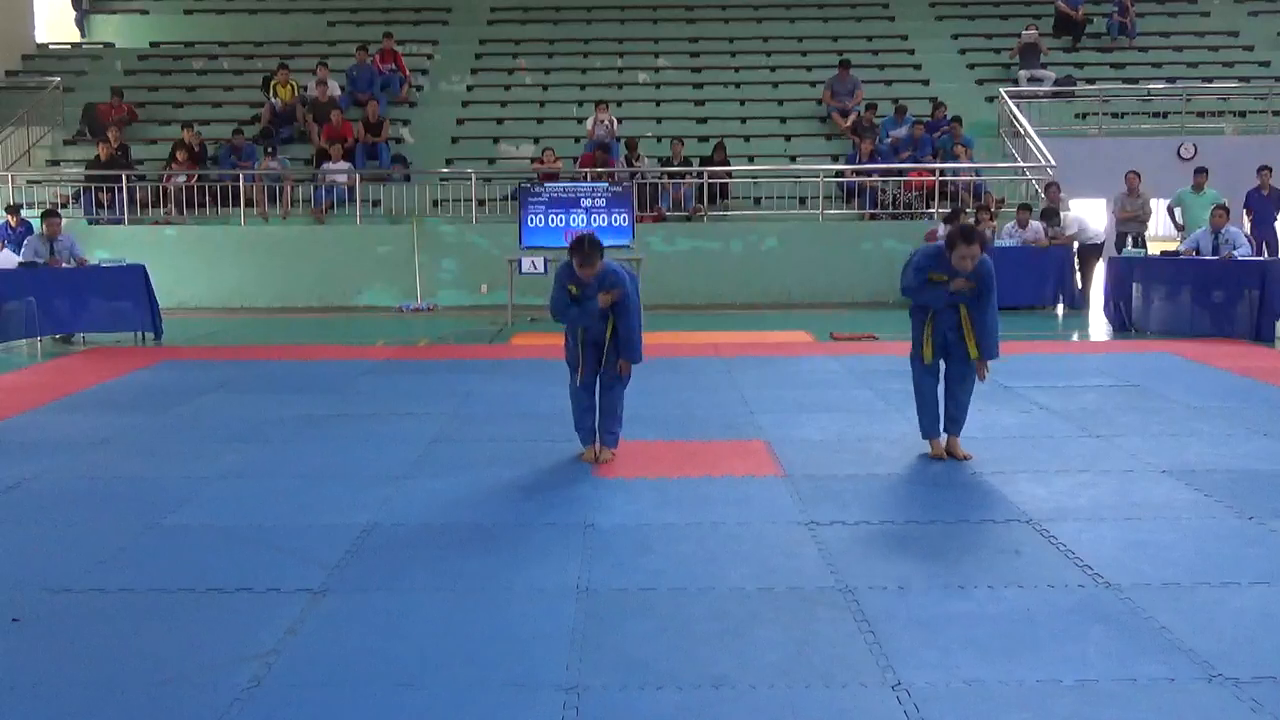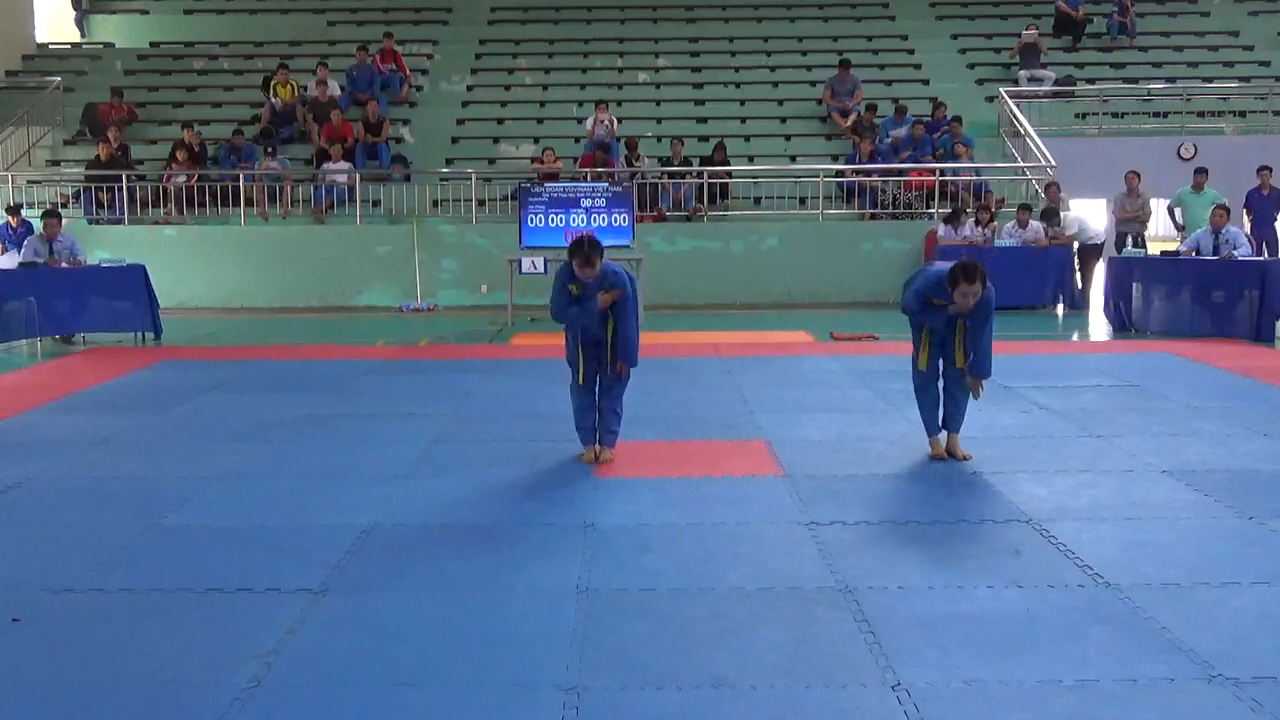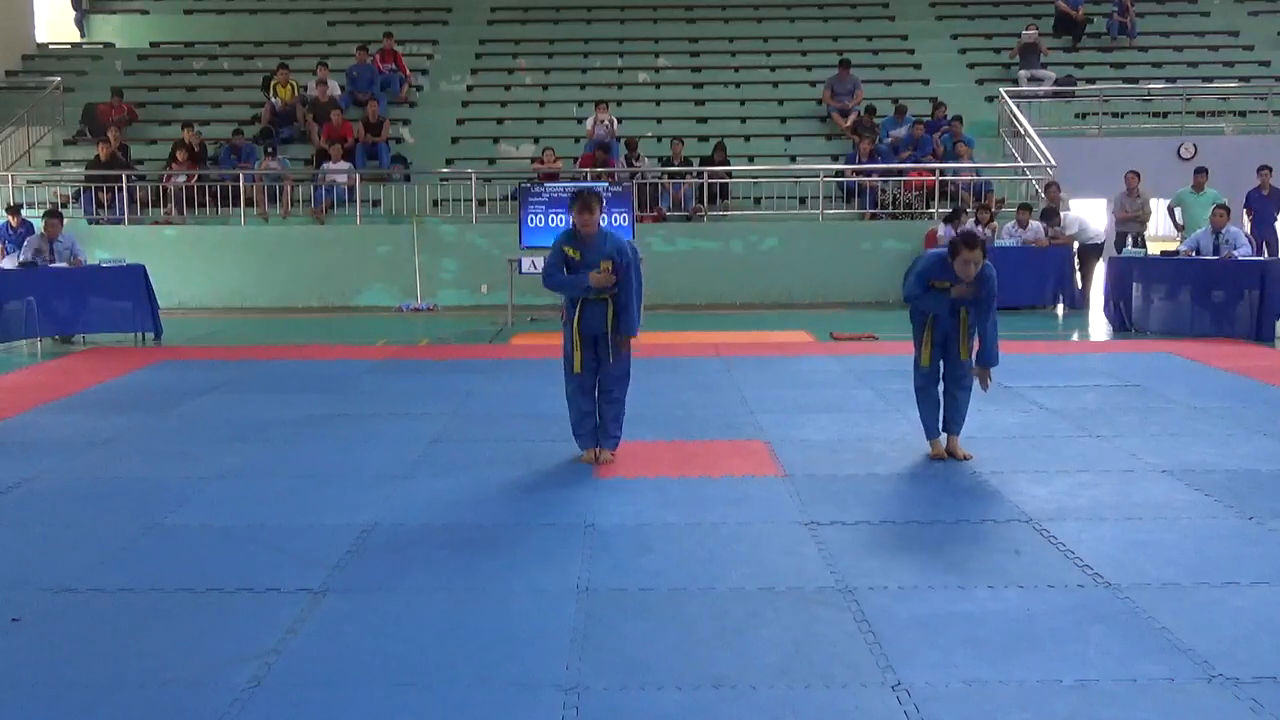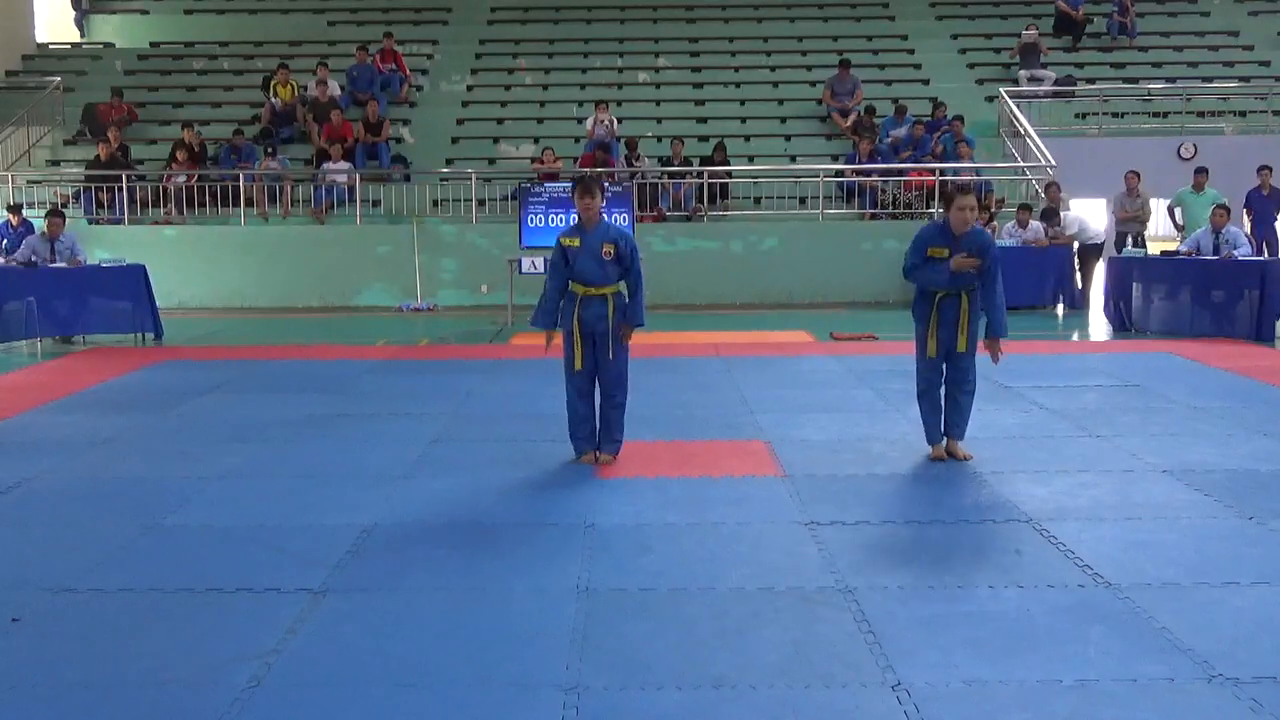
dt=0.2s
person 1, frame 1
left shoulder: (617, 277)
right shoulder: (564, 274)
left elbow: (629, 317)
right elbow: (559, 312)
left wrist: (628, 354)
right wrist: (595, 305)
left hip: (611, 331)
right hip: (579, 330)
left knee: (612, 384)
right knee: (581, 383)
left ankle: (608, 442)
right ankle: (589, 442)
person 1, frame 2
left shoulder: (617, 277)
right shoulder: (564, 275)
left elbow: (627, 319)
right elbow: (559, 313)
left wrist: (626, 357)
right wrist: (595, 305)
left hip: (610, 331)
right hip: (580, 331)
left knee: (612, 384)
right knee: (582, 383)
left ankle: (607, 442)
right ankle: (589, 442)
person 1, frame 3
left shoulder: (619, 245)
right shoulder: (564, 242)
left elbow: (630, 289)
right elbow: (550, 278)
left wrist: (627, 330)
right wrist: (586, 281)
left hip: (610, 319)
right hip: (578, 319)
left knee: (613, 382)
right knee: (579, 381)
left ankle: (608, 443)
right ankle: (587, 443)
person 1, frame 4
left shoulder: (620, 237)
right shoulder: (565, 238)
left elbow: (634, 280)
right elbow: (554, 282)
left wrist: (632, 319)
right wrist: (548, 322)
left hip: (611, 315)
right hip: (577, 316)
left knee: (614, 383)
right knee: (579, 383)
left ankle: (609, 446)
right ankle: (584, 446)
person 2, frame 1
left shoulder: (984, 267)
right shoulder: (927, 257)
left elbow: (986, 310)
right elbow: (909, 289)
left wrist: (985, 351)
right wrist: (946, 290)
left hip: (962, 314)
right hip: (928, 314)
left knee: (962, 375)
right knee: (925, 374)
left ankle: (953, 437)
right ankle: (934, 438)
person 2, frame 2
left shoulder: (986, 295)
right shoulder: (929, 281)
left elbow: (981, 334)
right elbow: (910, 308)
left wrist: (976, 372)
right wrist: (947, 311)
left hip: (959, 324)
right hip: (928, 322)
left knee: (959, 376)
right knee: (925, 375)
left ankle: (953, 438)
right ankle: (934, 438)
person 2, frame 3
left shoulder: (987, 275)
right shoulder: (930, 263)
left elbow: (986, 320)
right elbow: (912, 297)
left wrist: (984, 362)
right wrist: (949, 295)
left hip: (961, 317)
right hip: (928, 316)
left knee: (960, 375)
right knee: (927, 374)
left ankle: (953, 438)
right ankle: (934, 439)
person 2, frame 4
left shoulder: (985, 242)
right shoulder: (929, 234)
left elbow: (992, 288)
right elbow: (911, 271)
left wrist: (993, 333)
right wrist: (948, 268)
left hip: (965, 310)
right hip: (931, 309)
left knee: (962, 376)
right knee: (929, 376)
left ankle: (954, 440)
right ankle: (936, 441)
